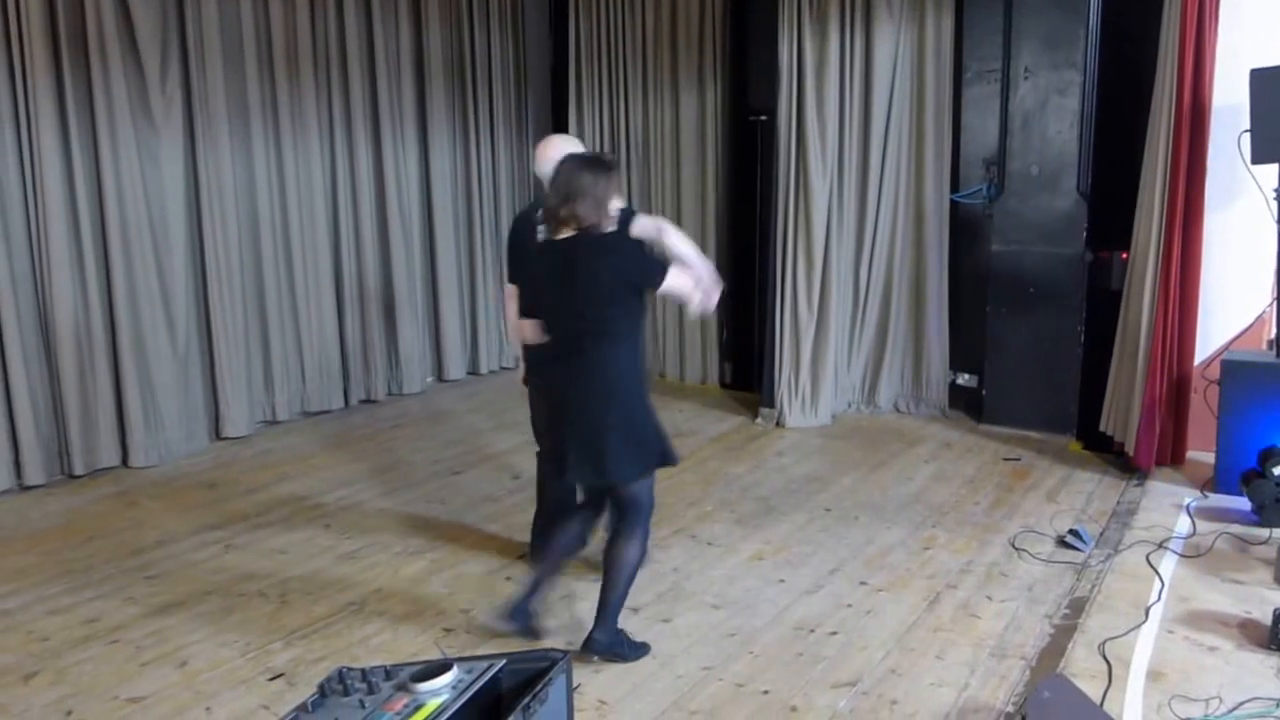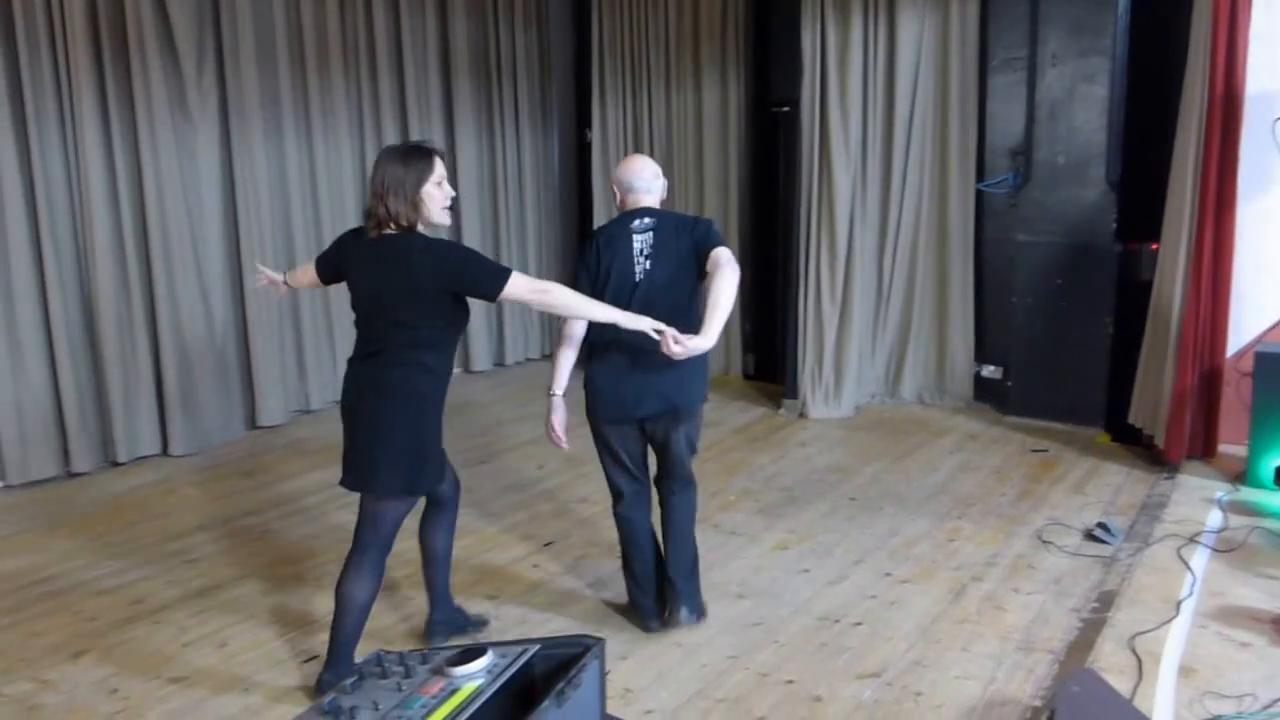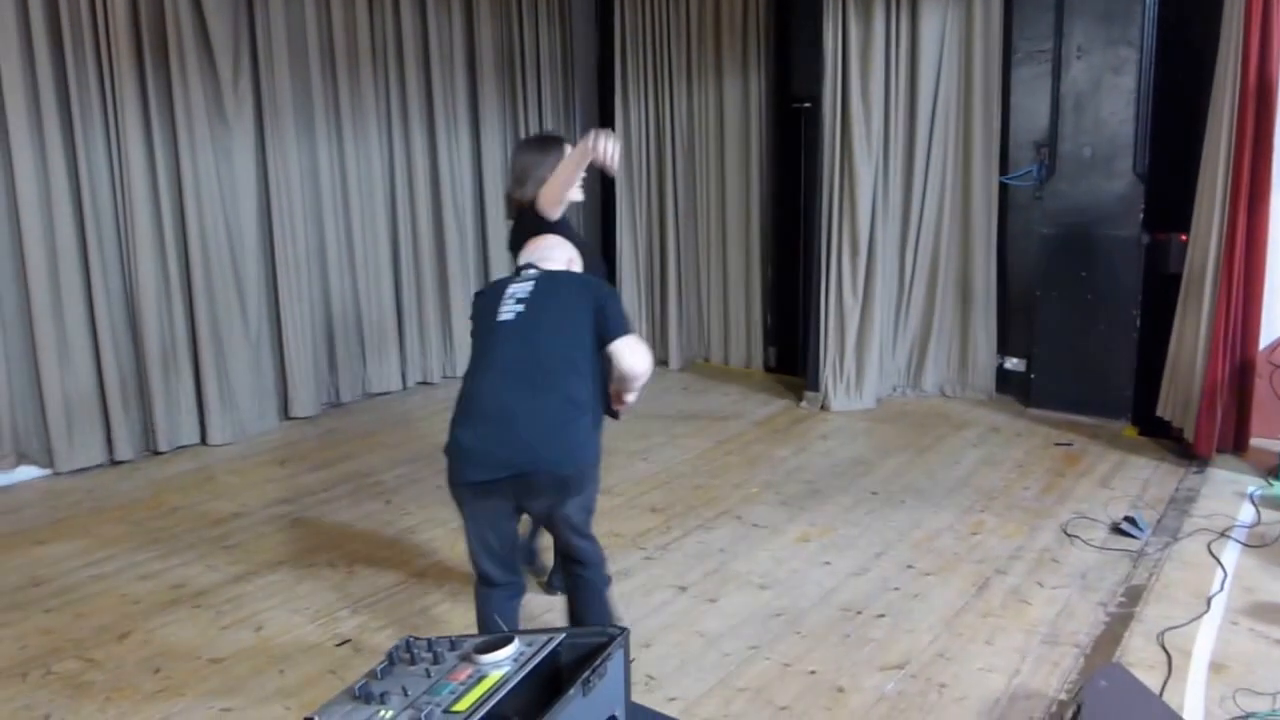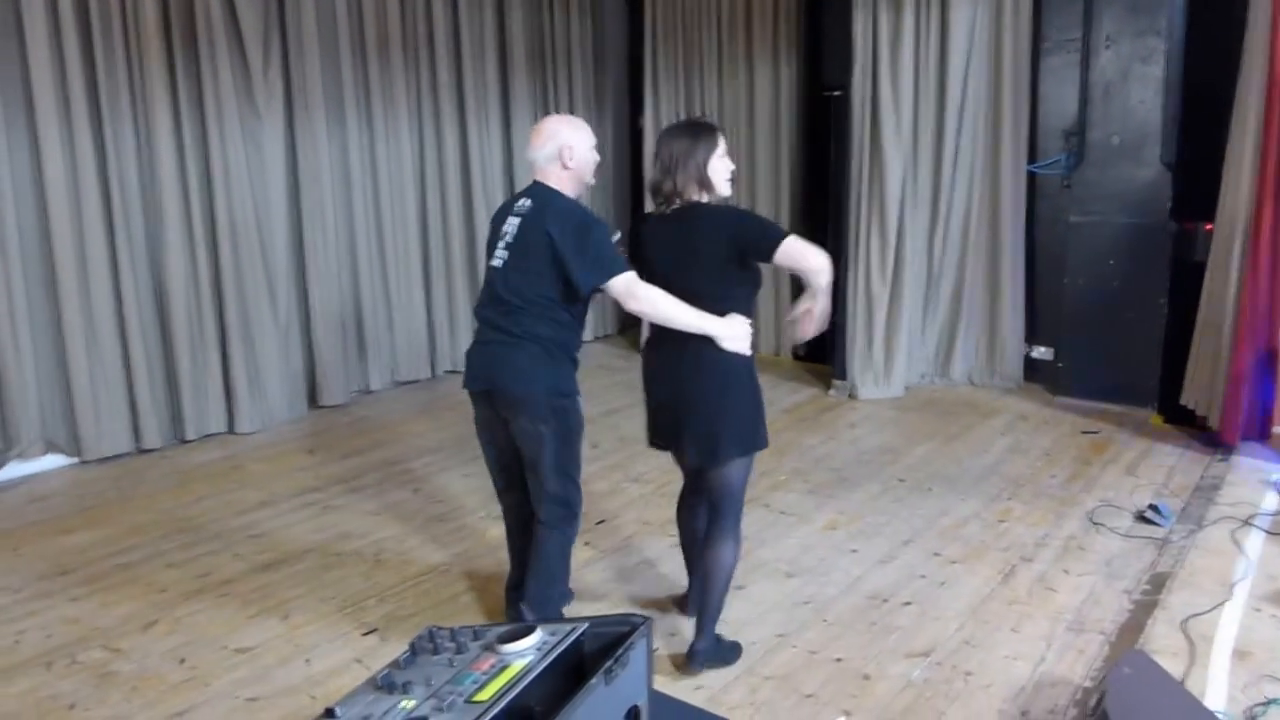
dt=1s
person 1, frame 1
left shoulder: (543, 257)
right shoulder: (613, 250)
left elbow: (529, 332)
right elbow: (689, 284)
right wrist: (702, 288)
left hip: (570, 393)
right hip: (609, 397)
left knee: (596, 501)
right knee: (636, 510)
left ankle: (527, 600)
right ankle: (604, 633)
person 1, frame 2
left shoulder: (357, 246)
right shoulder: (440, 258)
left elbow: (306, 276)
right elbow: (536, 292)
left wrist: (280, 280)
right wrist: (624, 317)
left hip: (368, 397)
right hip: (403, 408)
left knee: (445, 491)
right knee: (374, 540)
left ankle: (442, 615)
right ankle: (336, 668)
person 1, frame 3
left shoulder: (539, 225)
right shoulder: (538, 224)
right elbow: (553, 197)
right wrist: (587, 149)
left ankle: (526, 544)
right ankle: (564, 570)
person 1, frame 4
left shoulder: (647, 231)
right shoulder: (727, 223)
right elbow: (814, 261)
right wrist: (818, 299)
left hip: (666, 371)
right hip: (717, 376)
left knee: (698, 483)
right knee: (725, 509)
left ankle: (697, 589)
right ankle: (705, 640)
person 2, frame 1
left shoulder: (522, 224)
left elbow: (513, 298)
right elbow: (657, 231)
left wrist: (524, 357)
right wrist: (701, 268)
left hip: (543, 358)
left knee: (553, 450)
left ankle: (546, 540)
person 2, frame 2
left shoulder: (599, 242)
right shoulder: (696, 231)
left elbow: (576, 323)
right elbow: (726, 269)
left wrist: (557, 395)
right wrist: (706, 336)
left hip: (612, 393)
right hip: (677, 389)
left knee: (629, 497)
right knee: (677, 487)
left ankle: (647, 604)
right ankle: (682, 596)
person 2, frame 3
left shoulder: (491, 297)
right shoulder: (589, 291)
right elbow: (635, 364)
right wrist: (626, 390)
left hip: (476, 458)
right hip: (560, 456)
left knee: (496, 580)
right knee: (580, 556)
person 2, frame 4
left shoulder: (511, 211)
right shoulder: (574, 222)
right elbow: (635, 297)
left wrist: (605, 254)
right wrist: (717, 327)
left hip: (485, 372)
right hip: (538, 380)
left knee: (515, 493)
right knee: (557, 504)
left ankle: (524, 600)
right ankle: (540, 625)
